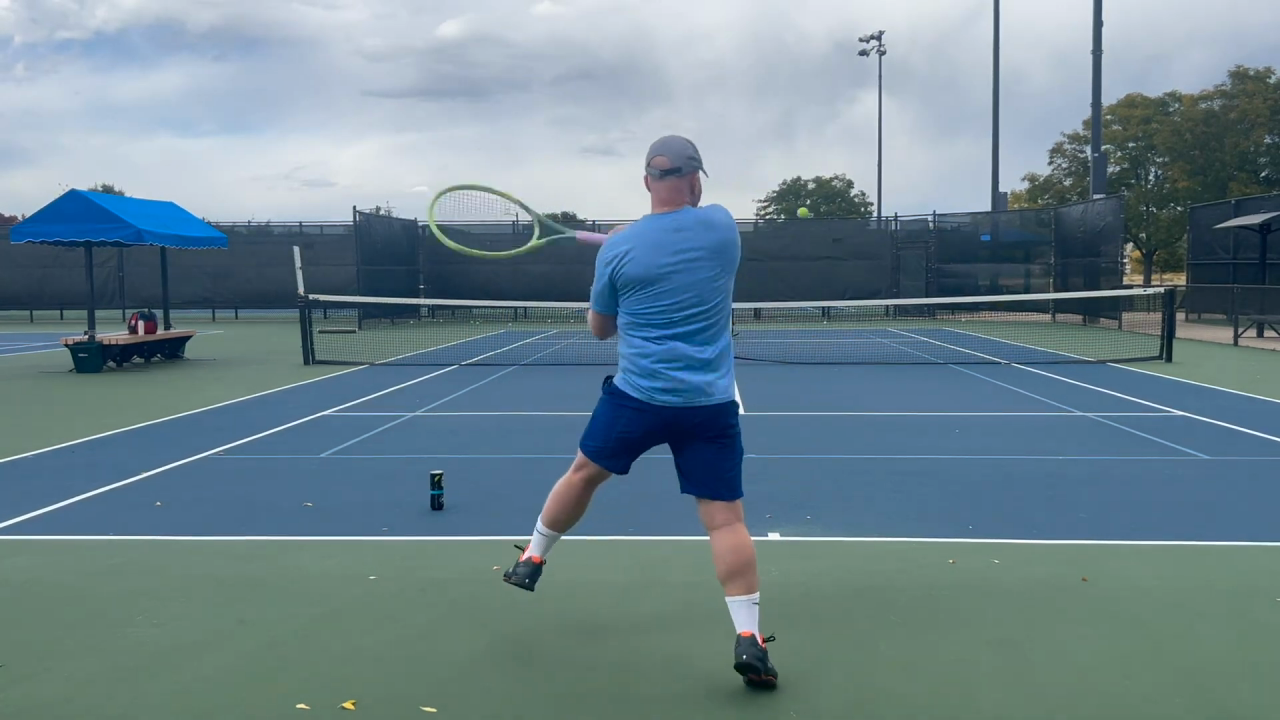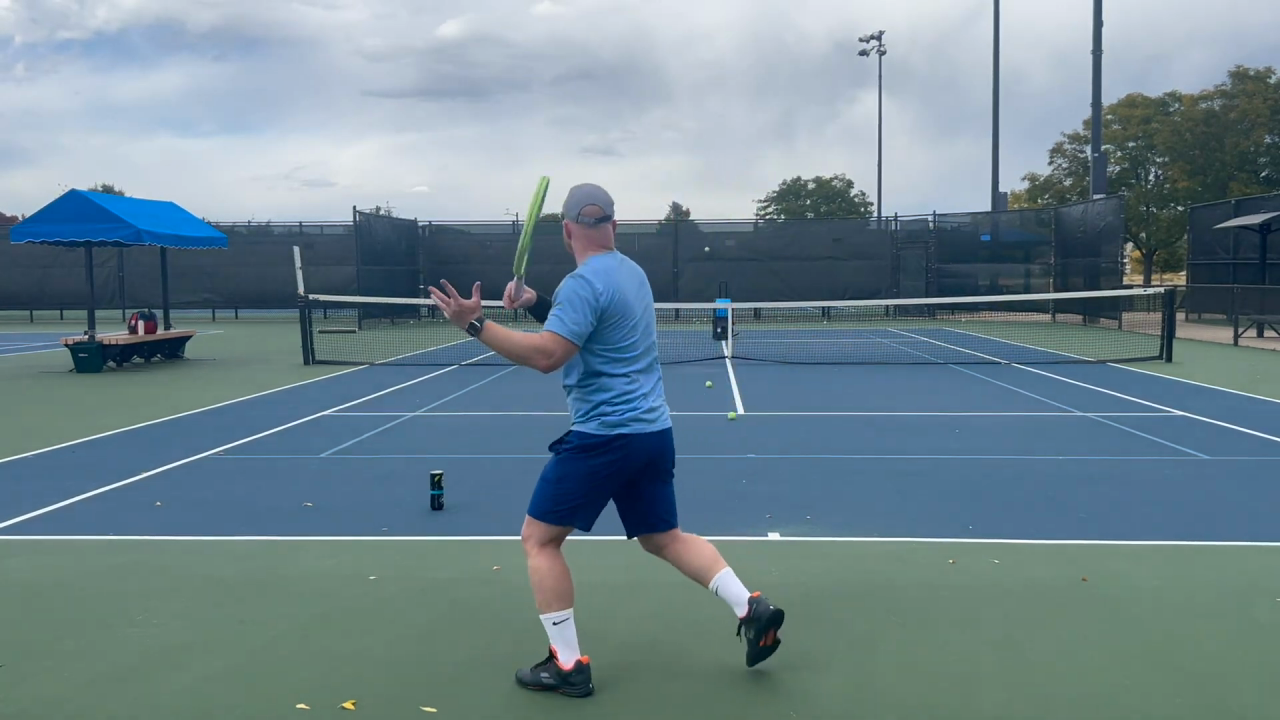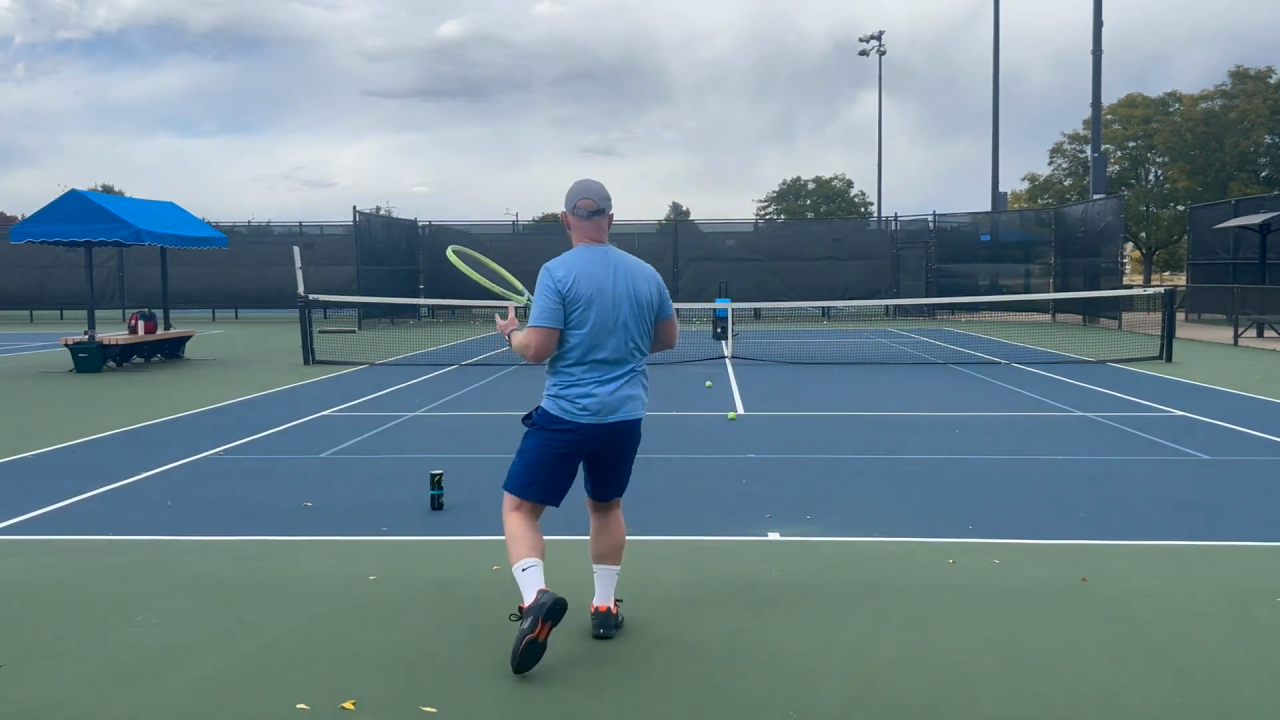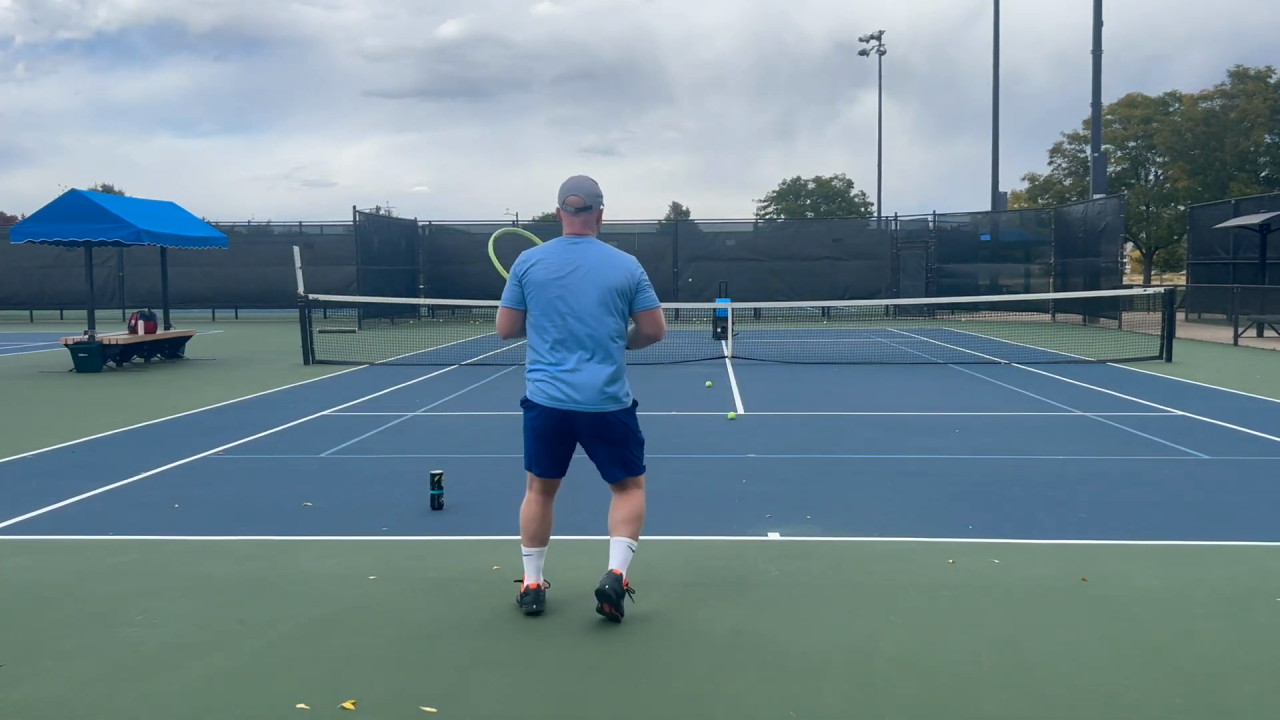
dt=0.4s
person 1, frame 1
left shoulder: (617, 249)
right shoulder: (721, 225)
left elbow: (600, 330)
left hip: (640, 396)
right hip: (710, 404)
left knee: (583, 474)
right knee: (725, 520)
left ankle: (532, 560)
right ankle: (749, 641)
person 1, frame 2
left shoulder: (583, 281)
right shoulder: (631, 271)
left elbow: (548, 354)
left wrist: (477, 324)
right wrist: (536, 303)
left hip: (604, 437)
right hip: (654, 433)
left knee: (539, 539)
right knee: (666, 538)
left ankle: (569, 664)
right ankle: (751, 607)
person 1, frame 3
left shoulder: (557, 272)
right shoulder: (647, 274)
left elbow: (537, 350)
right elbow: (667, 340)
left wrist: (511, 333)
left hip: (565, 416)
right hip: (625, 418)
left knee: (518, 508)
right knee: (606, 507)
left ankle: (536, 599)
right ankle: (605, 608)
person 1, frame 4
left shoulder: (528, 261)
right shoulder: (626, 266)
left elbow: (505, 328)
right elbow: (654, 331)
left hip: (546, 400)
right hip: (608, 403)
left knee: (540, 488)
right knee: (629, 487)
left ankle: (532, 586)
right ankle: (615, 577)
